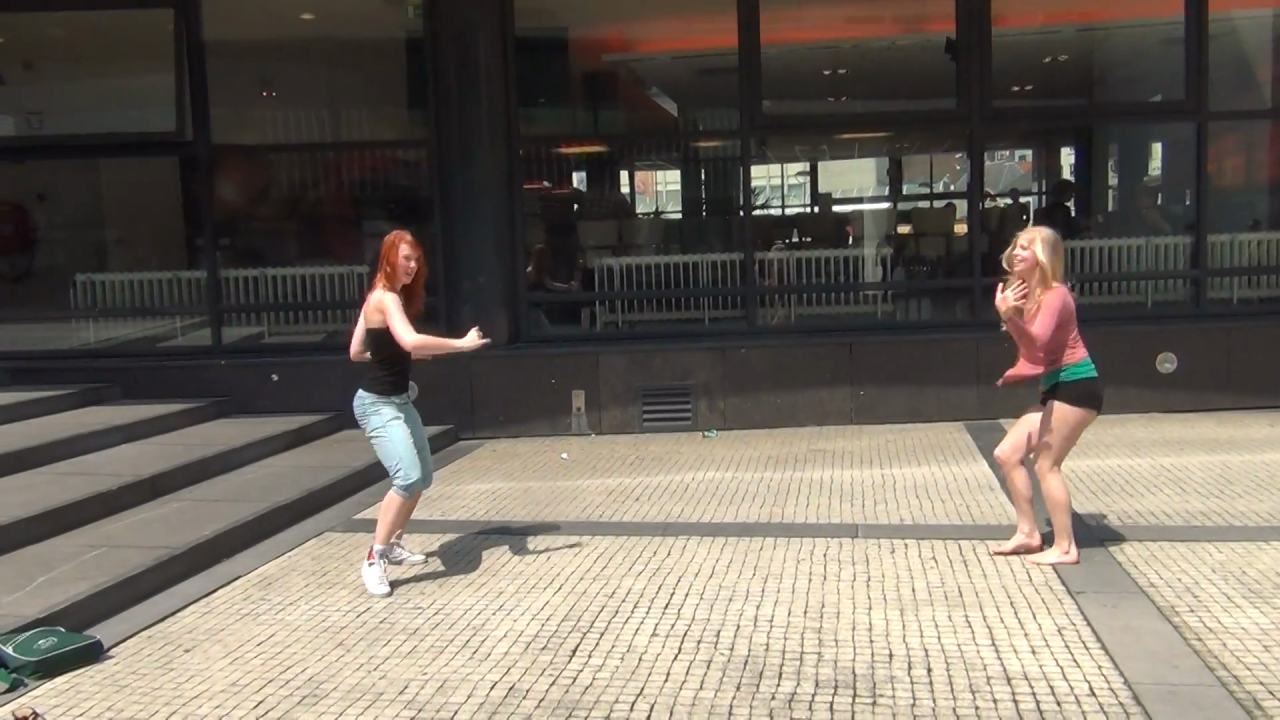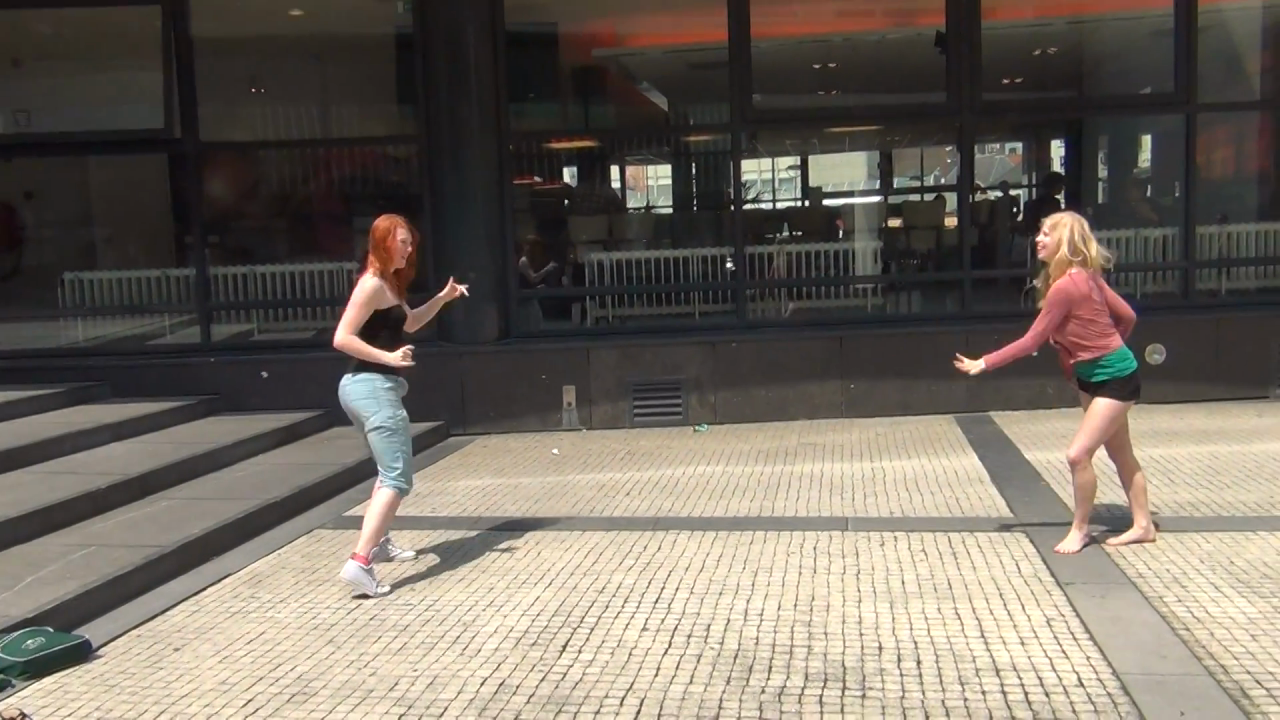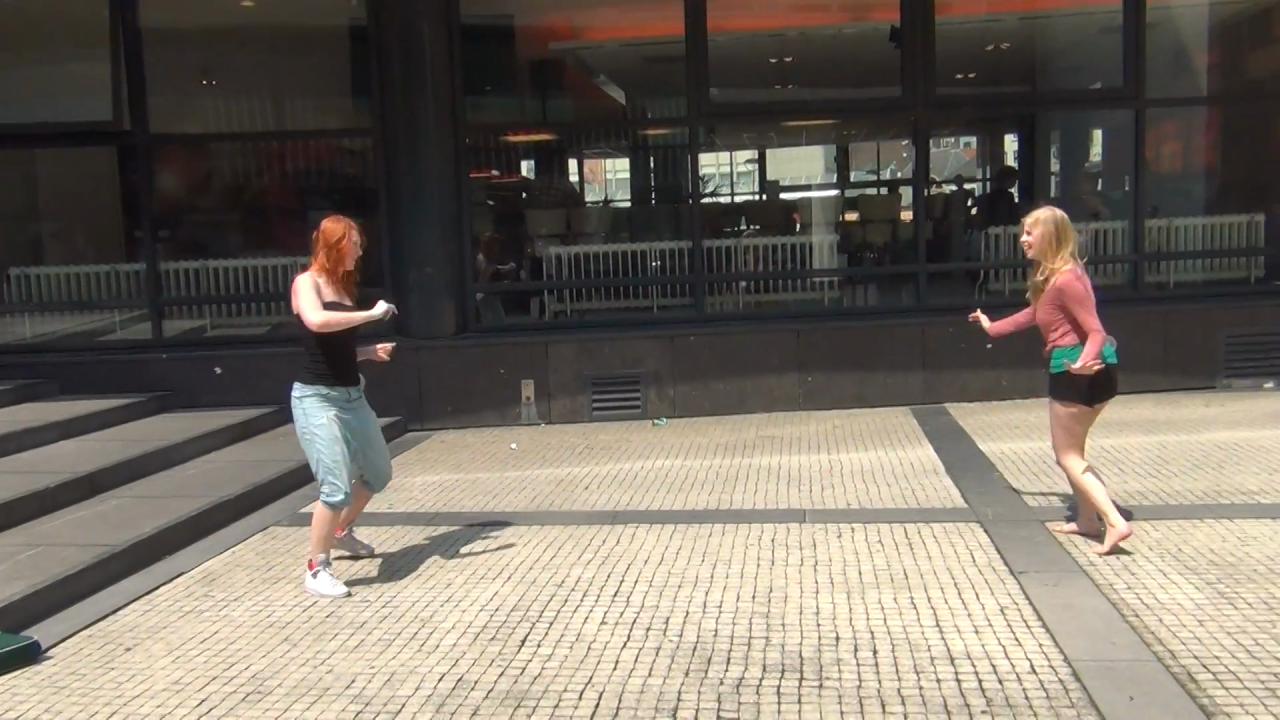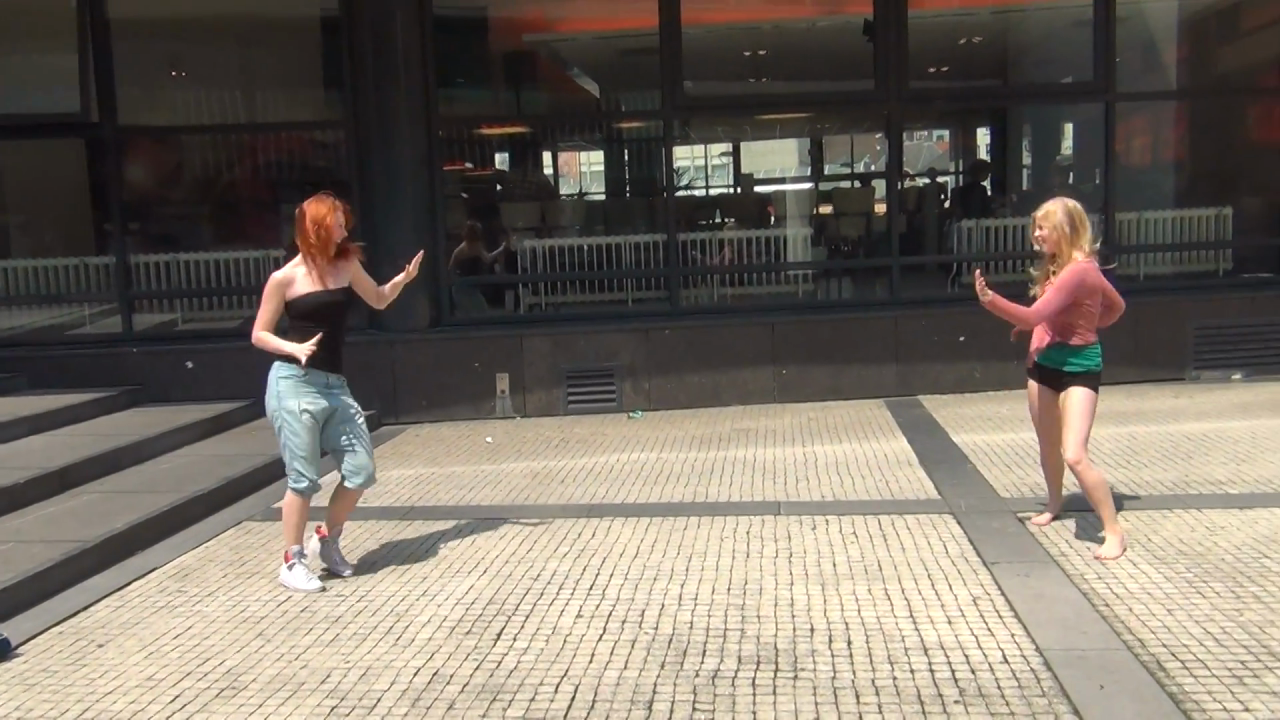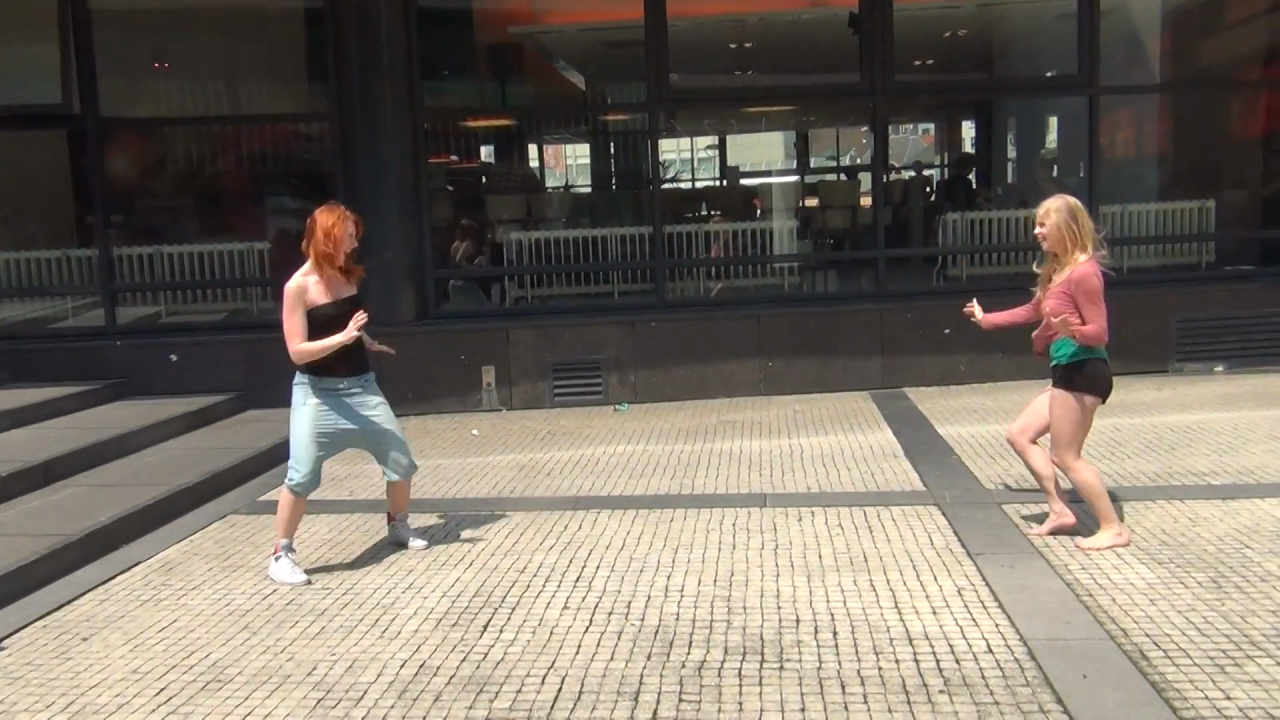
dt=0.3s
person 1, frame 1
left shoulder: (383, 297)
right shoulder: (386, 300)
left elbow: (356, 352)
right elbow: (410, 342)
left wrist: (386, 356)
right wrist: (463, 344)
left hip: (395, 400)
right hip: (377, 405)
left knee: (417, 476)
right knee: (408, 476)
left ankle: (390, 544)
right ankle: (374, 559)
person 1, frame 2
left shoulder: (389, 282)
right shoulder: (372, 284)
left elbow: (405, 324)
right elbow: (342, 338)
left wrist: (442, 298)
right wrist: (389, 358)
left hip: (363, 387)
right hip: (373, 388)
left knee: (390, 471)
right knee: (397, 477)
left ankle: (378, 542)
right ankle: (359, 562)
person 1, frame 3
left shoulder: (344, 287)
right shoulder: (307, 283)
right elbow: (317, 322)
left wrist: (369, 351)
right wrist: (372, 314)
left hip: (352, 396)
right hip: (316, 399)
left knee: (377, 475)
right knee: (335, 489)
left ankle: (341, 531)
right ankle: (317, 568)
person 1, frame 4
left shoulder: (347, 262)
right shoulder: (284, 278)
left elbow: (379, 299)
right elbow: (259, 334)
left wrist: (404, 278)
right wrist: (294, 349)
left hip: (334, 385)
right hip: (295, 384)
left knee: (361, 471)
right knee: (303, 478)
left ankle: (328, 539)
right ankle: (292, 562)
person 1, frame 5
left shoulder: (349, 274)
right shoulder: (299, 287)
right elbow: (298, 352)
left wrist: (369, 342)
right wrist: (341, 339)
left hip: (361, 387)
right hip: (315, 391)
left knee: (401, 466)
right knee: (300, 476)
left ankle: (399, 525)
right ankle: (281, 555)
person 2, frame 1
left shoulder: (1053, 298)
right shoulder: (1028, 294)
left elbow: (1036, 344)
left wrist: (1009, 317)
left hip: (1076, 389)
right hip: (1056, 390)
left knee: (1045, 465)
right knee: (1005, 455)
left ankle: (1065, 546)
right ankle: (1027, 533)
person 2, frame 2
left shoulder: (1065, 286)
right shoulder: (1086, 278)
left elbow: (1031, 341)
right elbow: (1128, 316)
left wrist: (984, 363)
left hip: (1114, 378)
right hip: (1095, 374)
left knee: (1078, 455)
right knee: (1120, 454)
left ankle: (1079, 528)
right ankle: (1142, 525)
person 2, frame 3
left shoulder: (1065, 280)
right shoulder: (1050, 275)
left elbow: (1095, 331)
right elbow: (1035, 315)
left wrist: (1087, 358)
right wrist: (994, 327)
left hip: (1077, 375)
right hip: (1101, 370)
left knee: (1065, 455)
right knee: (1072, 450)
left ankle: (1114, 523)
right ankle: (1090, 518)
person 2, frame 4
left shoulder: (1079, 271)
right shoulder: (1065, 267)
left elbow: (1035, 316)
right elbow: (1116, 307)
left wrist: (990, 301)
left hip: (1078, 370)
right hip: (1045, 365)
left knee: (1075, 456)
right knee: (1048, 444)
left ankle: (1113, 532)
right ankle: (1055, 503)
person 2, frame 5
left shoulder: (1084, 272)
right shoulder: (1057, 268)
left elbow: (1099, 334)
right elbow: (1033, 312)
left wrist: (1067, 329)
right wrist: (986, 319)
left hip: (1083, 371)
right hip: (1066, 372)
left knee: (1065, 456)
right knee: (1018, 435)
left ankle: (1114, 530)
right ankle: (1061, 512)
